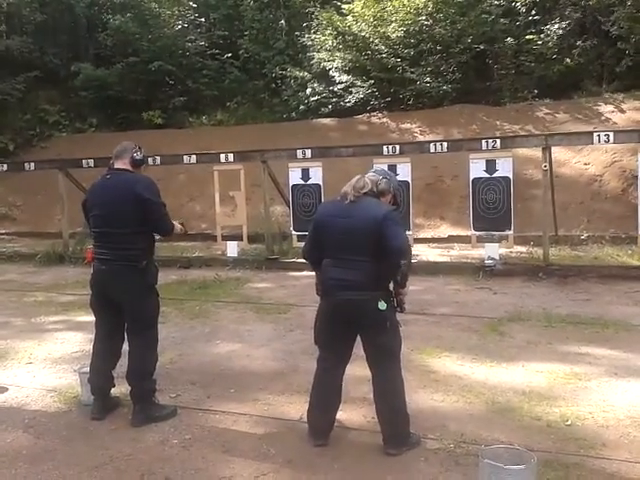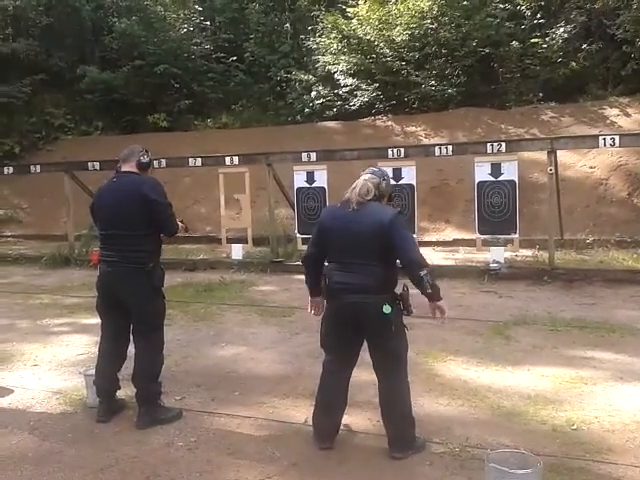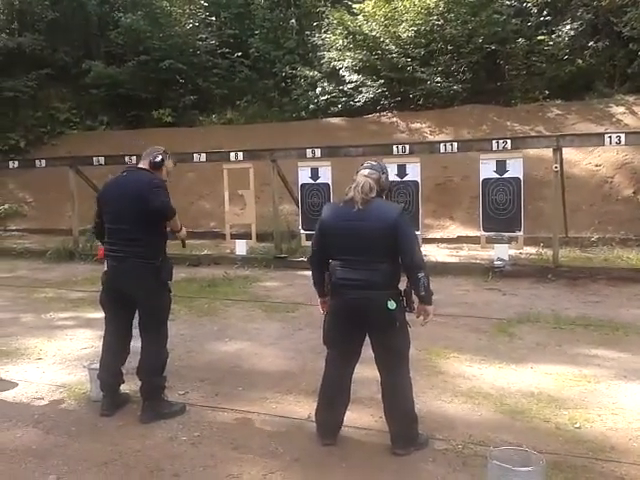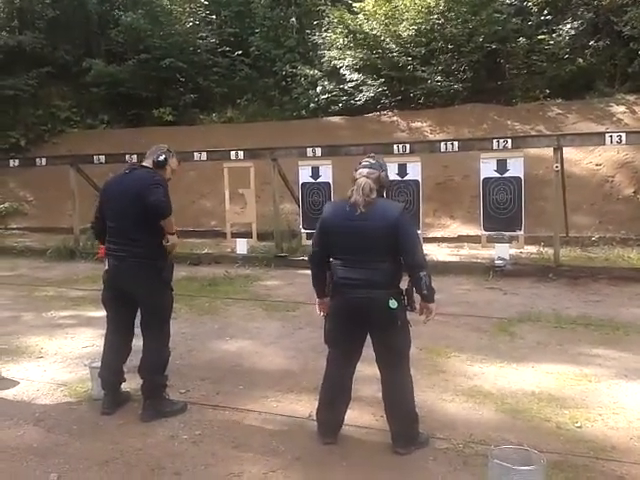
dt=0.5s
person 1, frame 1
left shoulder: (326, 210)
right shoulder: (384, 214)
left elbow: (310, 253)
right elbow: (401, 251)
right wrist: (399, 284)
left hip: (333, 300)
right hip: (372, 301)
left knee: (329, 364)
right knee: (386, 369)
left ankle: (318, 431)
right ankle: (396, 438)
person 1, frame 2
left shoulder: (329, 215)
right shoulder: (389, 217)
left elbow: (311, 258)
right elbow: (412, 260)
left wrist: (315, 293)
right wrist: (433, 295)
left hip: (339, 304)
right hip: (379, 306)
left knee: (335, 368)
right knee: (392, 373)
left ankle: (324, 435)
right ankle: (402, 442)
person 1, frame 3
left shoulder: (330, 213)
right shoulder: (393, 214)
left elbow: (317, 258)
right elbow: (413, 260)
left wrist: (323, 293)
right wrist: (424, 298)
left hip: (342, 301)
right hip: (383, 302)
left knee: (337, 365)
right knee: (394, 370)
left ankle: (326, 430)
right ankle: (404, 439)
person 1, frame 4
left shoulder: (331, 212)
right shoulder: (394, 213)
left elbow: (317, 258)
right elbow: (414, 259)
left wrist: (322, 293)
right wrist: (426, 296)
left hip: (344, 301)
right hip: (384, 301)
left knee: (338, 365)
right knee: (395, 369)
left ankle: (327, 429)
right ankle: (405, 438)
person 2, frame 1
left shoulder: (94, 189)
right shoulder: (142, 184)
left elbow: (97, 227)
right elbow: (162, 227)
right wrist: (175, 228)
left hip: (101, 271)
right hip: (134, 273)
left knee: (105, 335)
right knee: (142, 338)
left ankle: (100, 400)
right ankle: (143, 405)
person 2, frame 2
left shoulder: (102, 192)
right shoulder: (149, 186)
right elbow: (168, 227)
right wrist: (177, 225)
left hip: (108, 274)
right hip: (141, 276)
left knee: (111, 337)
right knee: (148, 341)
left ankle: (106, 402)
right ankle: (149, 408)
person 2, frame 3
left shoulder: (109, 186)
right shoulder: (150, 182)
left elbow: (99, 229)
right elbow: (163, 208)
right wrist: (178, 228)
left hip: (114, 269)
right hip: (147, 271)
left knee: (115, 332)
right knee: (154, 336)
left ankle: (110, 396)
right ankle: (153, 402)
person 2, frame 4
left shoulder: (112, 184)
right shoulder: (152, 180)
left elbow: (98, 227)
right elbow: (159, 206)
right wrist: (171, 233)
left hip: (115, 268)
right hip: (148, 270)
left knee: (117, 331)
right knee: (156, 335)
left ankle: (111, 395)
right ankle: (154, 401)
